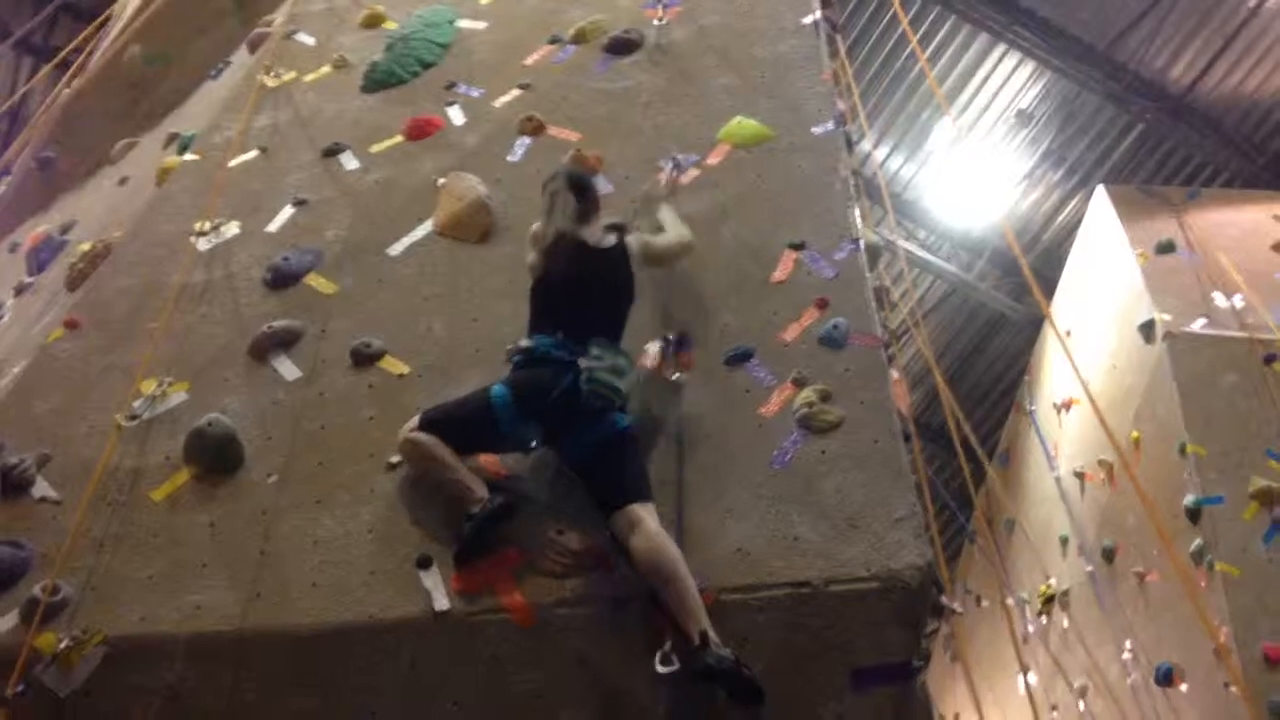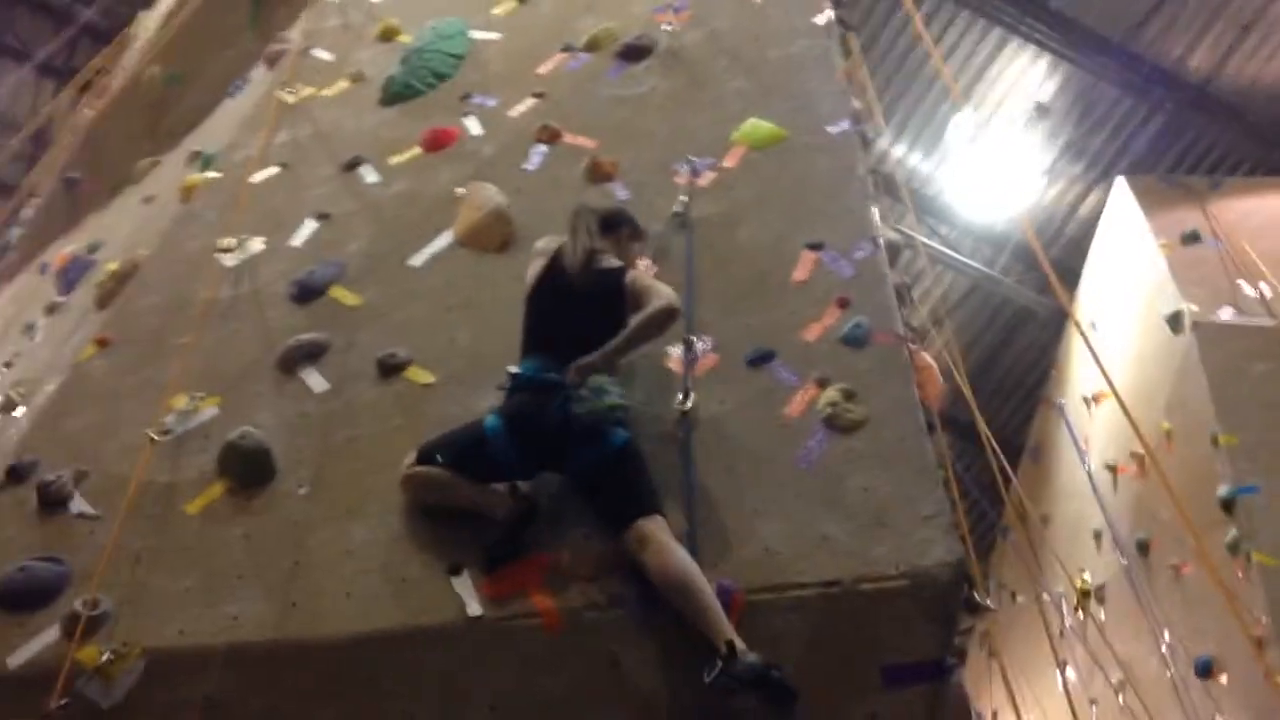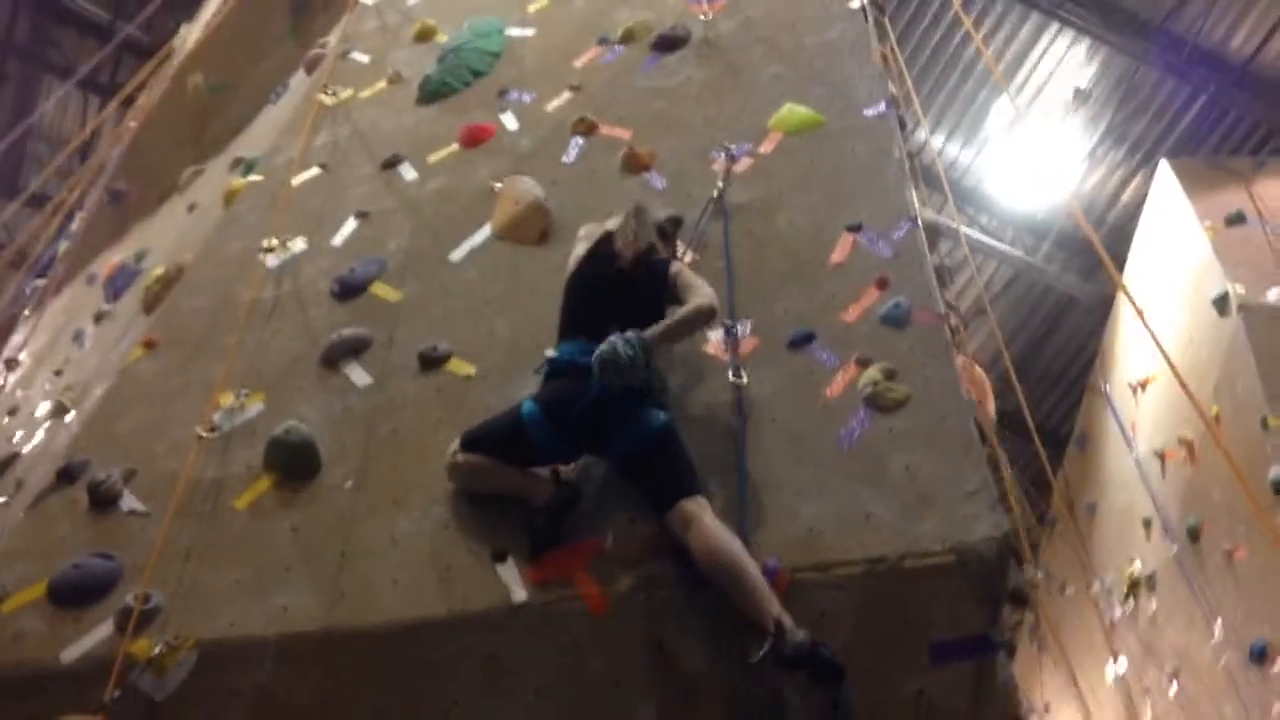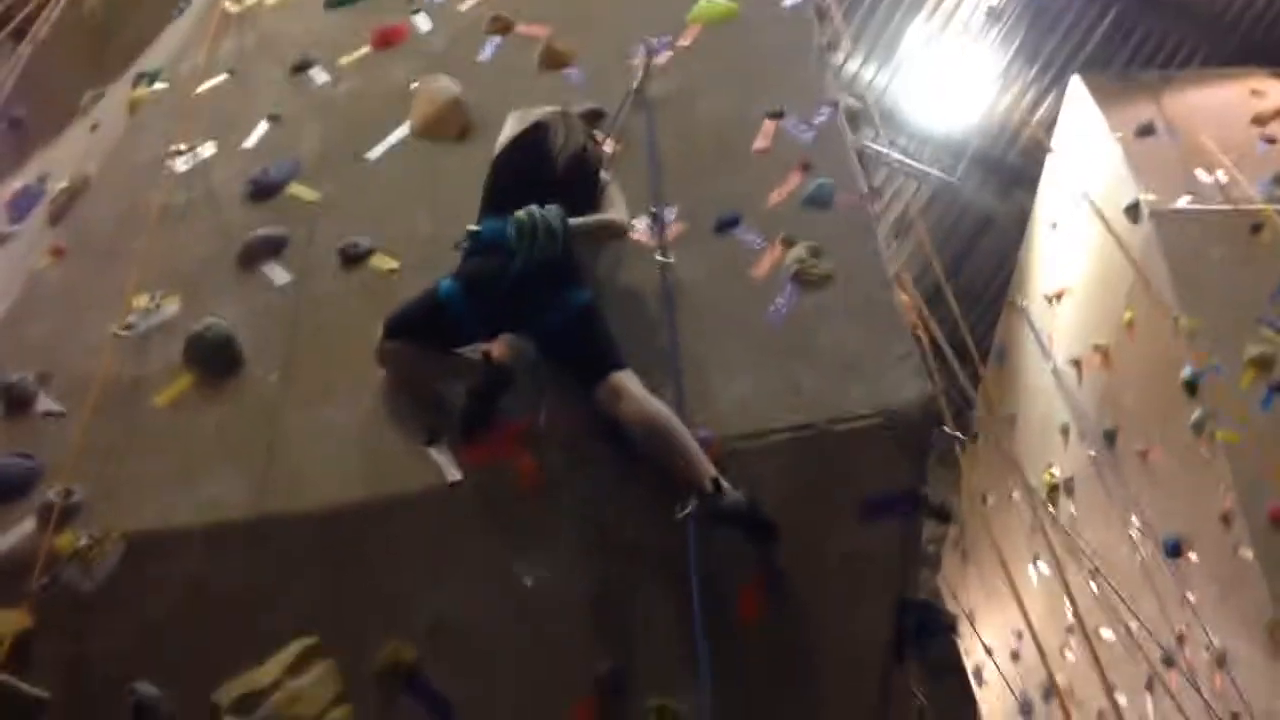
dt=0.7s
person 1, frame 1
left shoulder: (544, 240)
right shoulder: (632, 249)
right elbow: (681, 240)
right wrist: (664, 206)
left hip: (537, 386)
right hip: (600, 401)
left knee: (413, 436)
right knee: (639, 521)
left ankle: (481, 500)
right ankle: (707, 644)
person 1, frame 2
left shoulder: (546, 258)
right shoulder: (628, 279)
right elbow: (668, 306)
right wrist: (602, 358)
left hip: (528, 412)
right hip: (592, 421)
left knee: (415, 475)
right knee: (651, 536)
left ankle: (506, 506)
right ankle: (734, 653)
person 1, frame 3
left shoulder: (588, 247)
right shoulder: (670, 270)
right elbow: (706, 305)
left wrist: (627, 220)
right wrist: (644, 340)
left hip: (566, 394)
right hip: (630, 403)
left knee: (460, 461)
right knee: (694, 516)
left ankle: (547, 490)
right ankle: (783, 630)
person 1, frame 4
left shoulder: (520, 129)
right shoulder: (594, 171)
right elbow: (618, 221)
left wrist: (561, 116)
right wrist: (563, 226)
left hip: (487, 270)
right hip: (552, 279)
left knee: (391, 349)
right knee: (621, 389)
left ankle: (481, 372)
right ankle: (716, 491)
